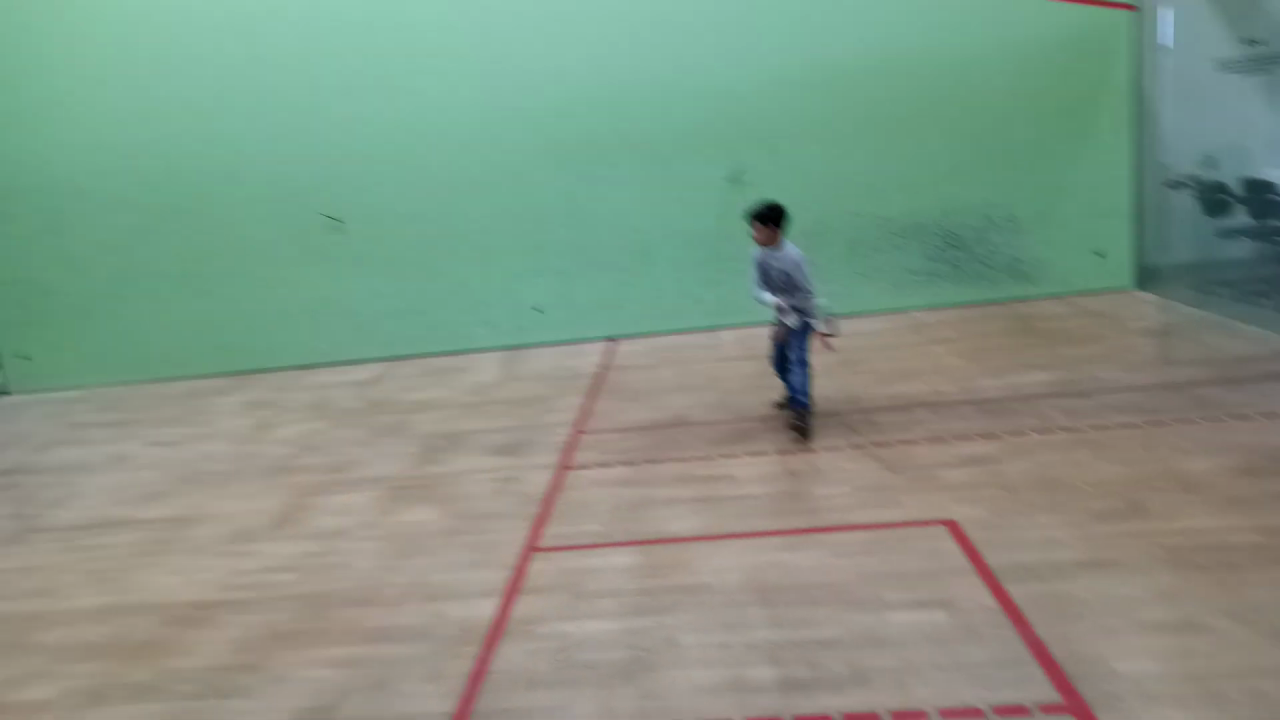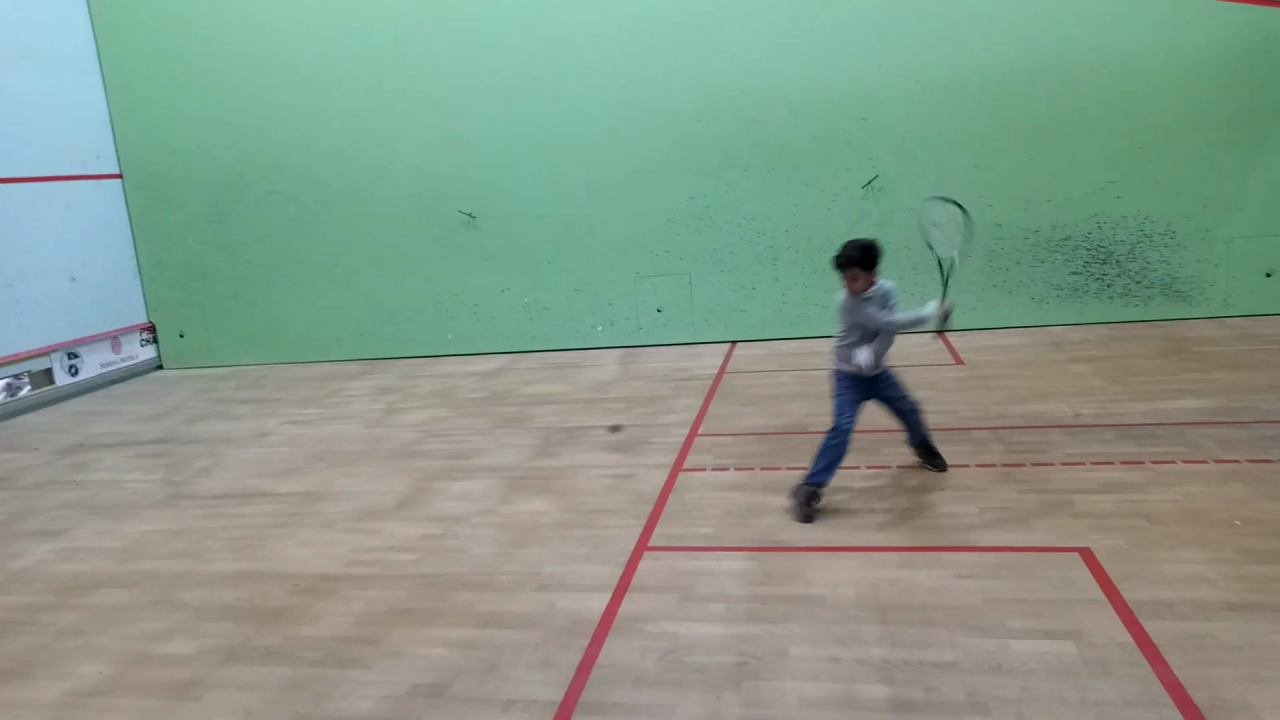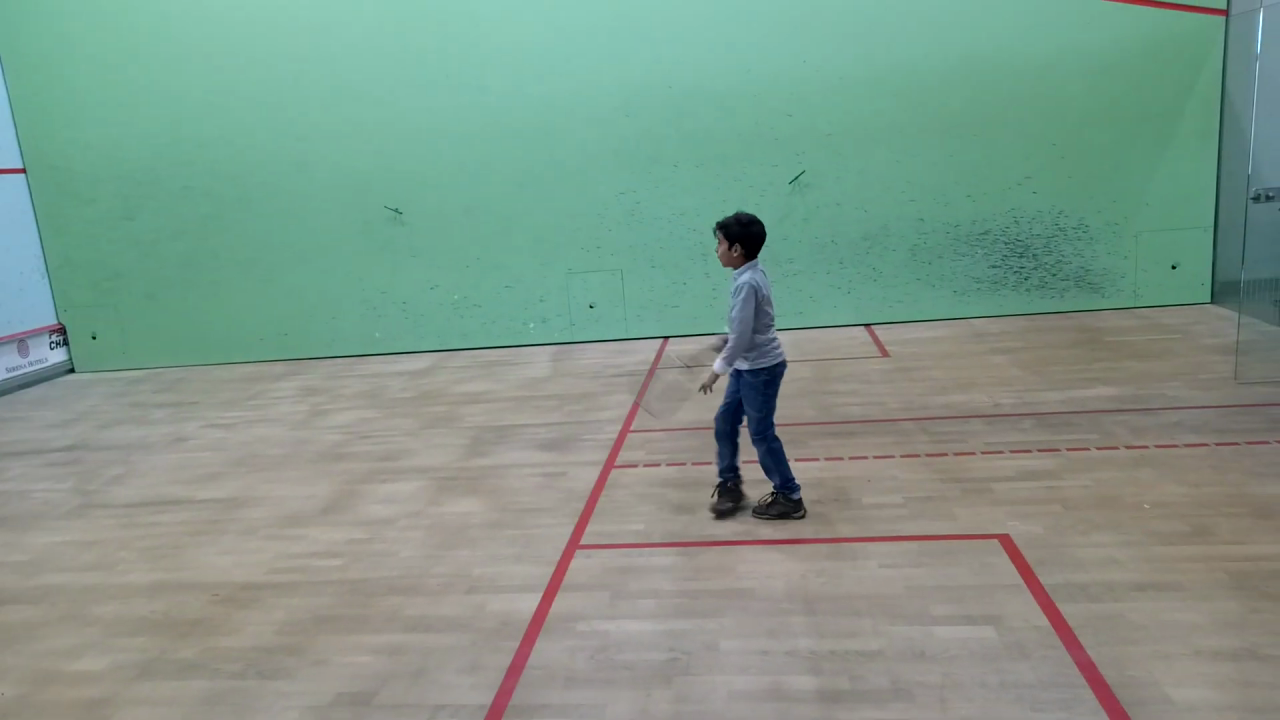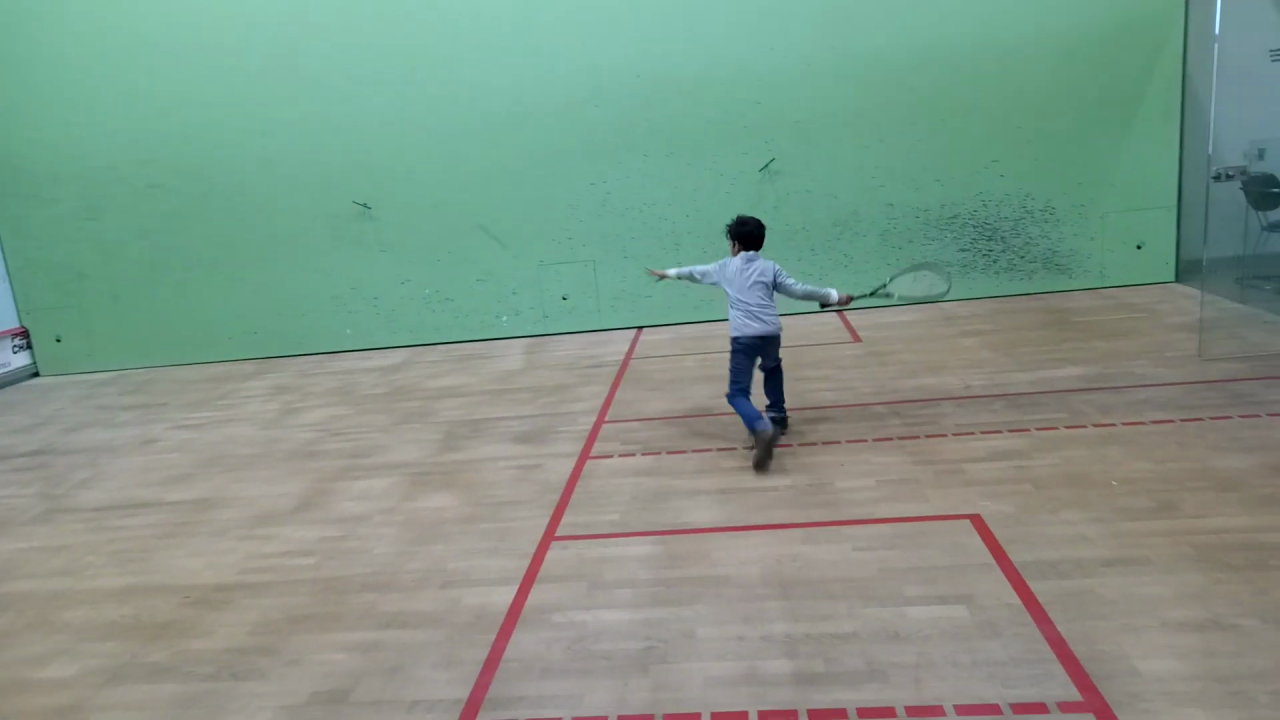
dt=0.7s
person 1, frame 1
left shoulder: (793, 257)
right shoulder: (759, 256)
left elbow: (807, 295)
right elbow: (759, 290)
left wrist: (807, 323)
right wrist: (775, 303)
left hip: (800, 316)
right hip: (783, 316)
left knee: (796, 360)
right knee: (780, 362)
left ankle: (800, 411)
right ankle: (794, 395)
person 1, frame 2
left shoulder: (886, 291)
right shoulder: (846, 301)
left elbow: (886, 337)
right elbow: (893, 323)
left wrist: (864, 359)
right wrist: (932, 312)
left hip: (876, 371)
right hip: (848, 374)
left knee: (910, 413)
right knee: (842, 428)
left ankle: (924, 450)
right ankle: (808, 490)
person 1, frame 3
left shoulder: (747, 282)
right shoulder: (747, 275)
left elbow: (741, 334)
left wrist: (718, 369)
right wrist: (726, 339)
left hip: (762, 368)
right hip: (746, 366)
left knee: (761, 433)
right knee: (725, 421)
left ankle: (790, 497)
right ankle: (729, 485)
person 1, frame 4
left shoulder: (725, 267)
right shoulder: (770, 268)
left elbow: (695, 272)
right elbow: (797, 290)
left wrist: (669, 273)
right wrist: (833, 296)
left hip: (743, 336)
right hip: (770, 332)
left knee: (737, 393)
right knee: (772, 368)
left ankle: (762, 429)
right ankle: (777, 416)
